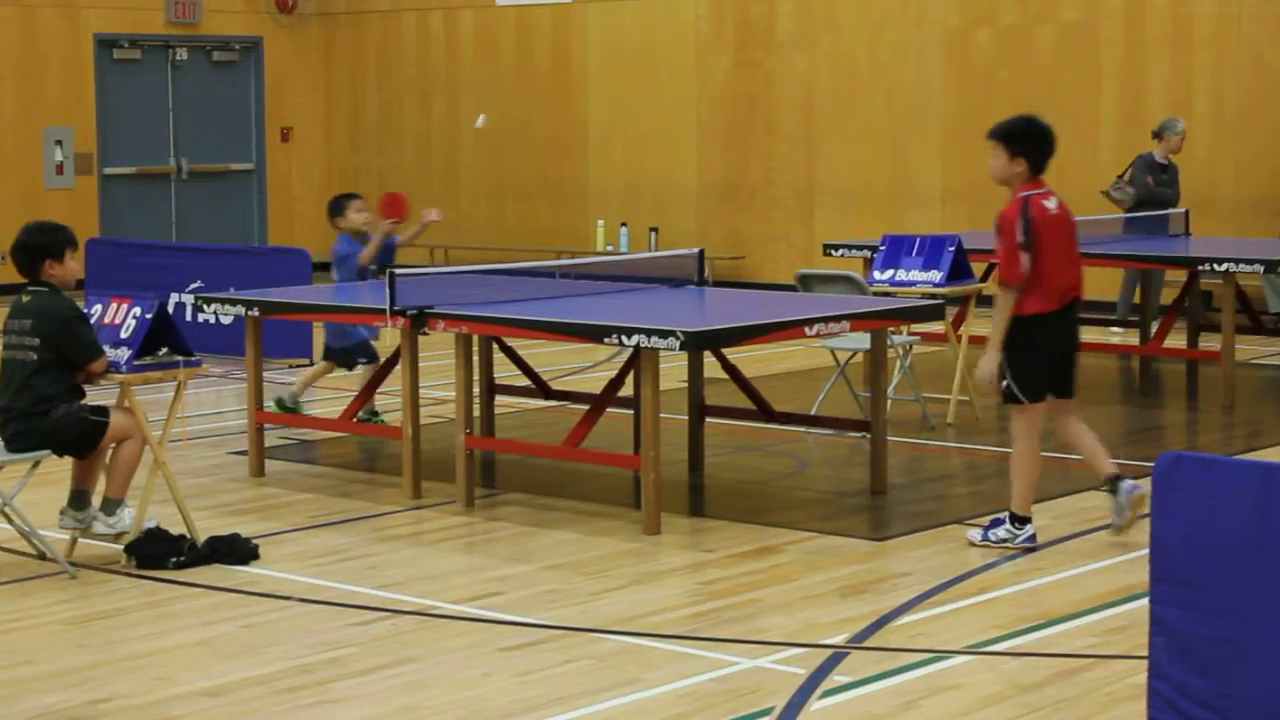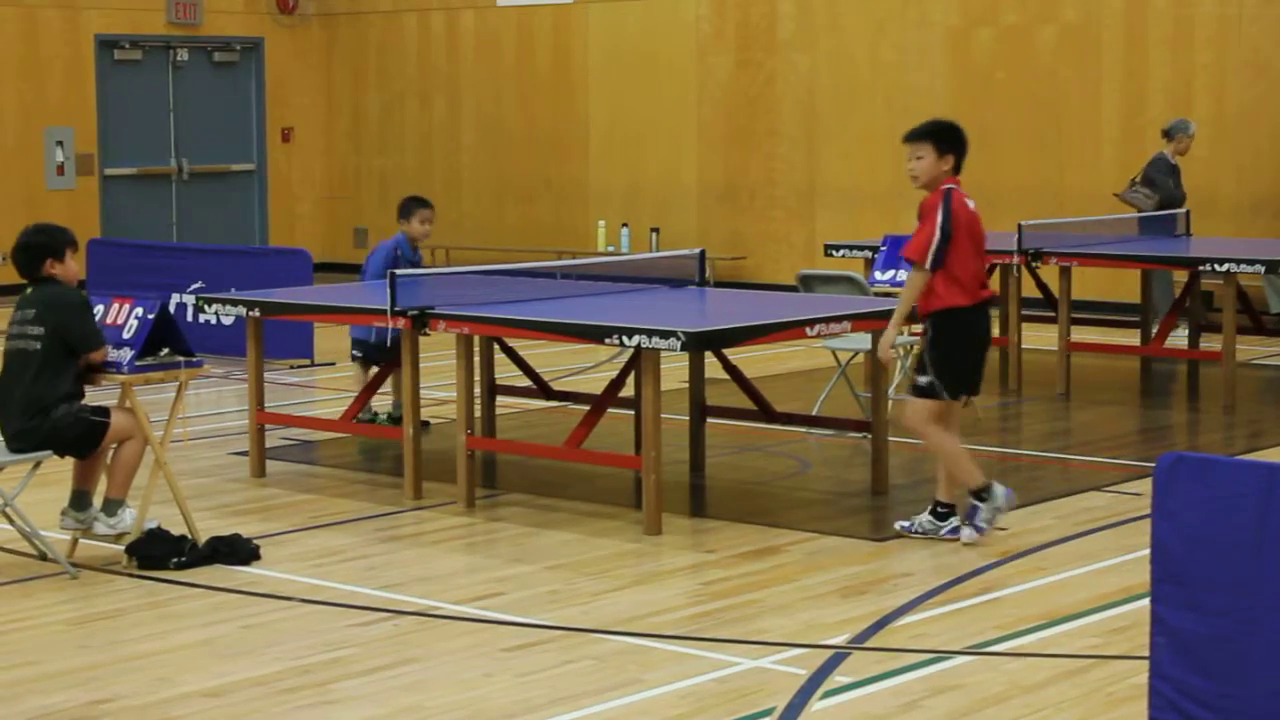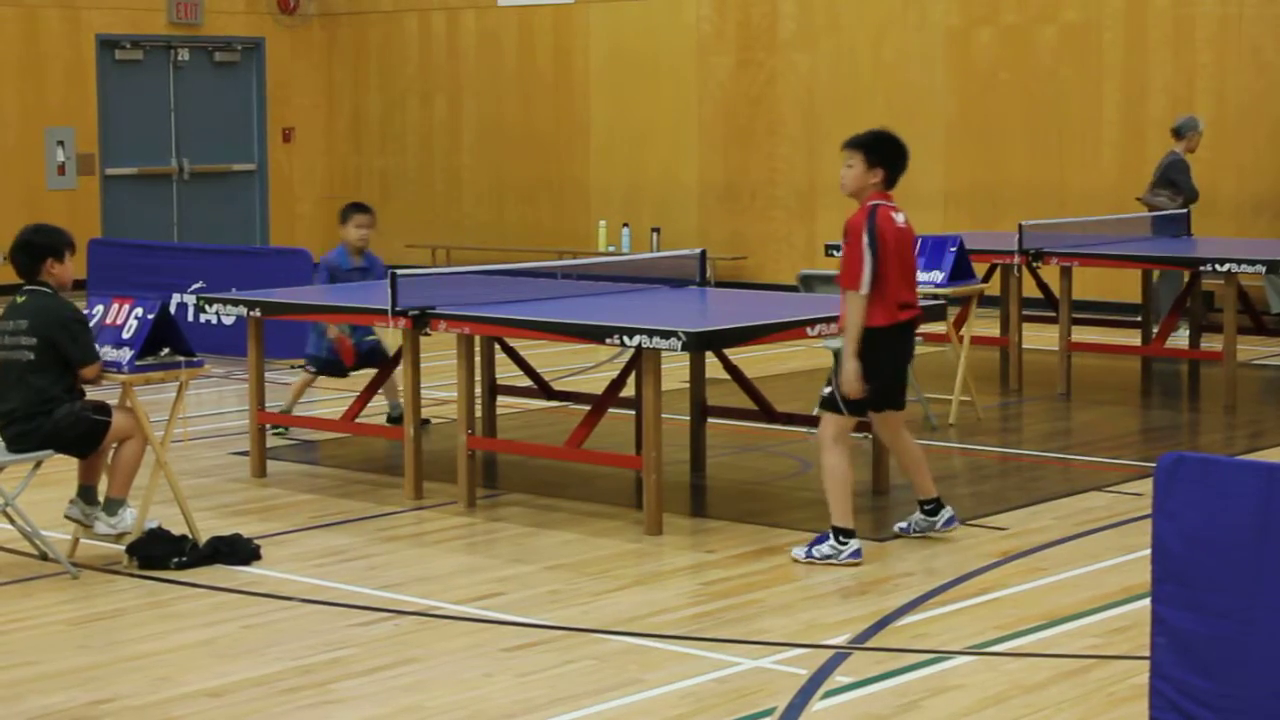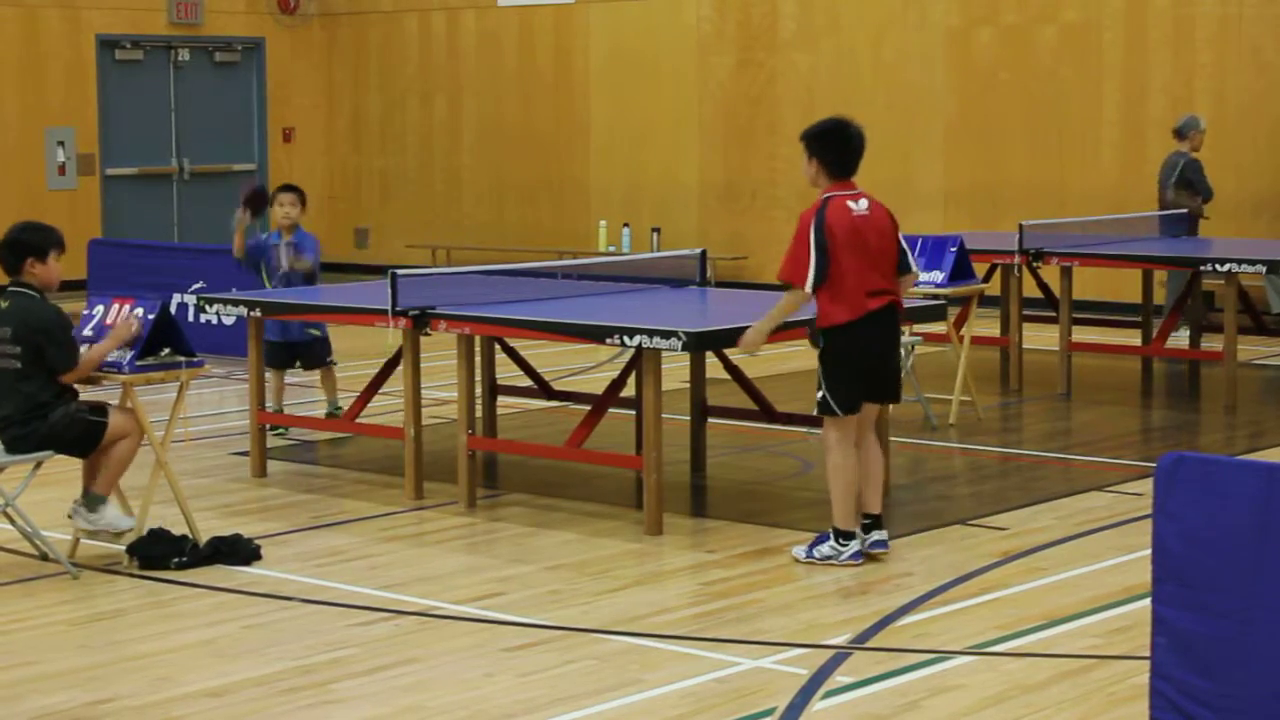
dt=0.5s
person 1, frame 1
left shoulder: (1016, 214)
right shoulder: (1055, 206)
left elbow: (1010, 287)
right elbow: (1067, 269)
left wrist: (993, 348)
left hip: (1032, 328)
right hip: (1063, 321)
left knee: (1023, 428)
right knee: (1065, 419)
left ankle: (1017, 524)
right ankle: (1119, 483)
person 1, frame 2
left shoulder: (939, 203)
right shoulder: (964, 204)
left elbow: (921, 270)
left wrist: (893, 326)
left hip: (952, 323)
right hip: (972, 319)
left knee: (919, 419)
right knee: (944, 421)
left ankle: (984, 492)
right ankle: (944, 514)
person 1, frame 3
left shoulder: (865, 222)
right shoulder: (900, 221)
left elbow: (858, 292)
left wrist: (848, 356)
left hip: (873, 339)
right hip: (900, 335)
left knee: (831, 435)
right knee: (891, 427)
left ankle: (842, 539)
right ankle: (933, 509)
person 1, frame 4
left shoulder: (818, 217)
right shoulder: (878, 211)
left elbow: (801, 289)
right elbow: (907, 276)
left wrist: (762, 327)
left hip: (846, 334)
right hip: (884, 328)
left knee: (838, 436)
right knee: (865, 432)
left ankle: (844, 539)
right ankle: (873, 527)
person 2, frame 1
right shoulder: (60, 309)
right elbow: (98, 364)
left wrist: (77, 373)
right wrist: (82, 372)
right hip: (42, 423)
left knee: (96, 423)
right knee: (133, 425)
left ankle: (78, 509)
right ankle: (110, 514)
person 2, frame 2
left shoulder: (26, 300)
right shoulder: (67, 298)
right elbow: (97, 354)
left wrist: (74, 361)
right wrist: (79, 360)
right hip: (42, 420)
left knee: (98, 423)
right knee: (134, 425)
left ankle: (79, 509)
right ankle: (110, 514)
person 2, frame 3
right shoulder: (60, 310)
right elbow: (90, 372)
left wrist: (70, 376)
right hip: (44, 423)
left knee: (101, 416)
right knee: (136, 425)
left ankle: (86, 503)
right ankle: (112, 514)
person 2, frame 4
right shoulder: (44, 314)
right elbow: (70, 374)
left wrist: (68, 340)
right wrist: (112, 341)
right hip: (39, 425)
left knee: (103, 416)
right knee: (131, 424)
left ankle: (90, 503)
right ankle: (93, 508)
person 3, frame 1
left shoulder: (367, 241)
right shoulder: (343, 249)
left elbow: (400, 243)
right elbow: (362, 264)
left wrist: (423, 224)
right wrist: (380, 236)
left knee: (330, 364)
right knee: (371, 362)
left ankle: (290, 398)
right ankle: (367, 413)
person 3, frame 2
left shoulder: (415, 256)
right shoulder: (389, 249)
right elbow: (372, 284)
left knee: (397, 364)
right knee: (364, 363)
left ankle: (397, 412)
right ankle: (364, 413)
person 3, frame 3
left shoulder: (375, 264)
right shoulder: (330, 262)
right wrist: (332, 328)
left hip: (360, 328)
right hip: (330, 329)
left knee: (384, 365)
right knee: (311, 374)
left ankle: (395, 412)
right ankle: (285, 413)
person 3, frame 4
left shoulder: (308, 241)
right shoulder: (264, 242)
left elbow: (309, 266)
right elbow: (239, 253)
left wrist: (292, 260)
right wrist: (240, 227)
left hip: (307, 318)
right hip: (277, 319)
left knee: (325, 364)
right knee: (277, 368)
left ankle: (333, 410)
right ankle: (277, 413)
person 4, frame 1
left shoulder: (1172, 168)
right shoulder: (1143, 161)
left elbow: (1174, 199)
right elbow: (1143, 191)
left wrist: (1153, 191)
right wrist: (1163, 194)
left hip: (1160, 226)
right hip: (1138, 225)
left knee: (1156, 276)
right knee: (1133, 273)
right ankle: (1121, 319)
person 4, frame 2
left shoulder: (1174, 167)
right shoulder: (1158, 163)
left elbow: (1179, 198)
right elbow: (1170, 196)
left wrist: (1173, 197)
right wrist: (1169, 197)
left hip: (1166, 226)
right hip: (1154, 226)
left knee: (1158, 274)
right knee: (1163, 274)
left ankle: (1153, 320)
person 4, frame 3
left shoulder: (1170, 160)
right shoulder: (1177, 163)
left elbow: (1182, 194)
right elbow: (1192, 195)
left wrist: (1178, 199)
right wrist: (1180, 200)
left hip: (1167, 223)
right hip: (1171, 224)
left knee: (1168, 271)
right knee: (1174, 272)
left ankle: (1154, 317)
person 4, frame 4
left shoulder: (1169, 160)
right shoulder: (1190, 163)
right elbow: (1207, 195)
left wrist: (1189, 198)
right wrist: (1194, 199)
left hip: (1170, 222)
right hip: (1182, 225)
left knee: (1179, 272)
right knee: (1180, 273)
